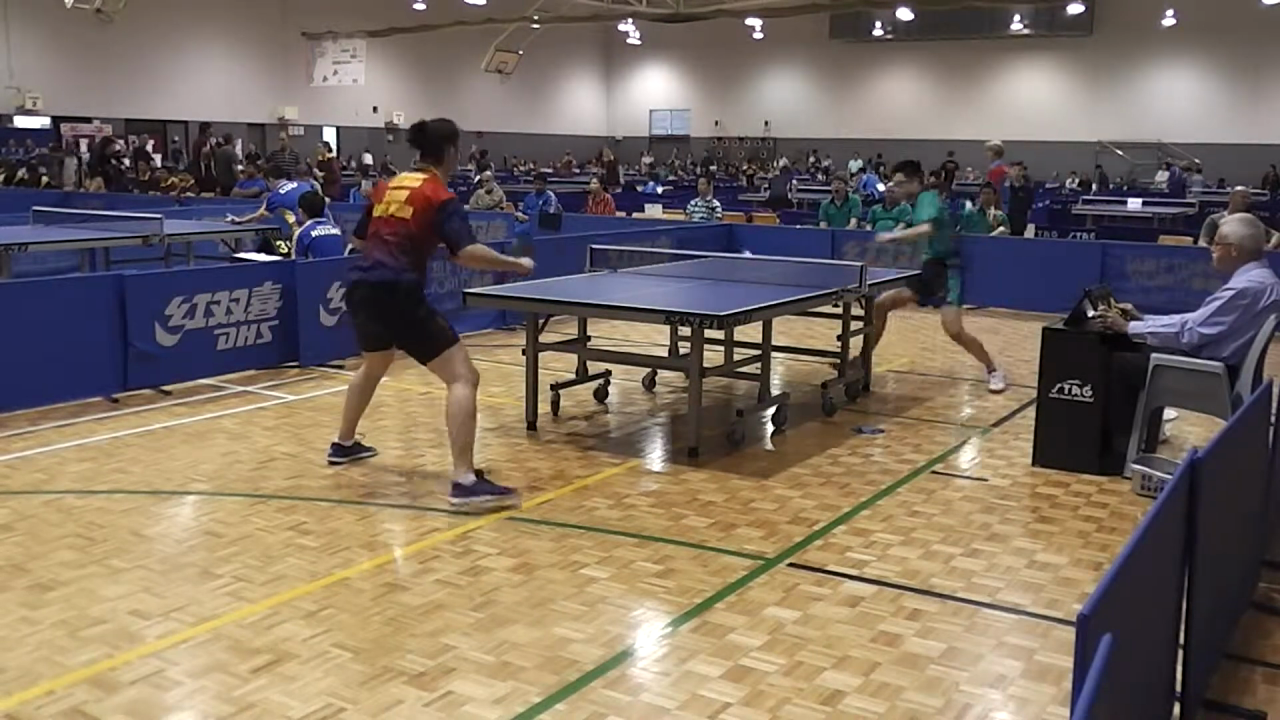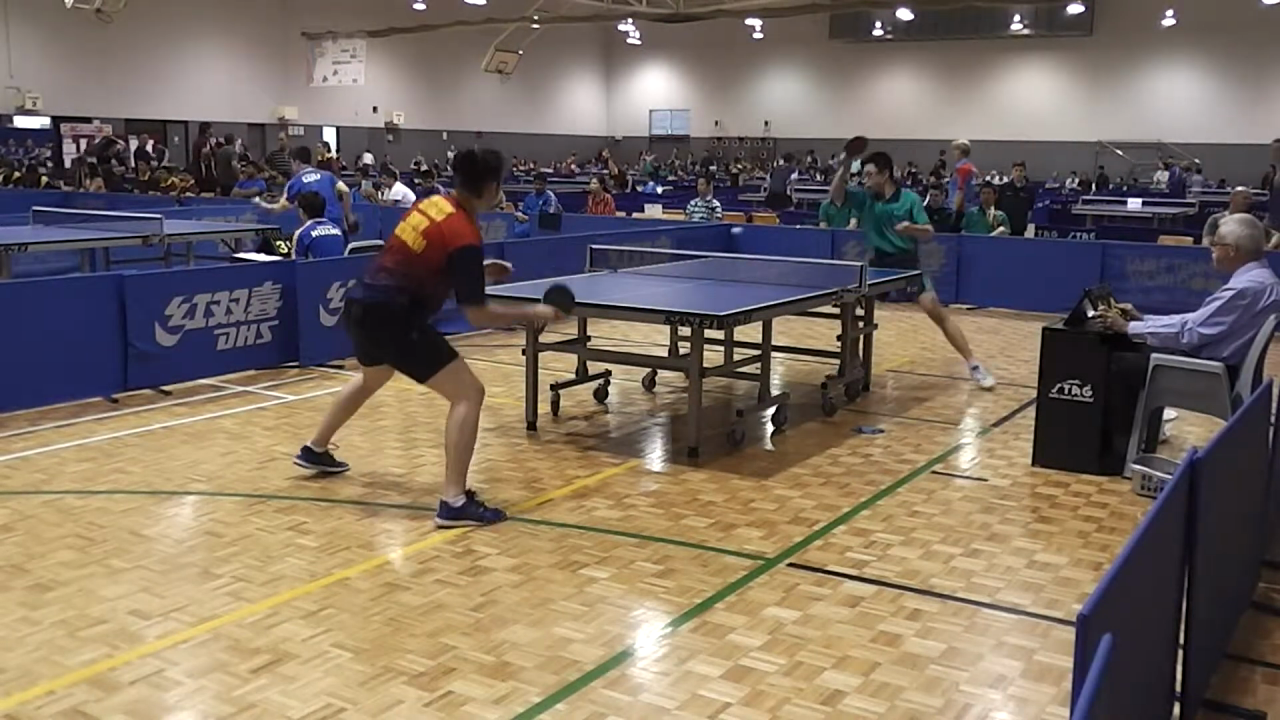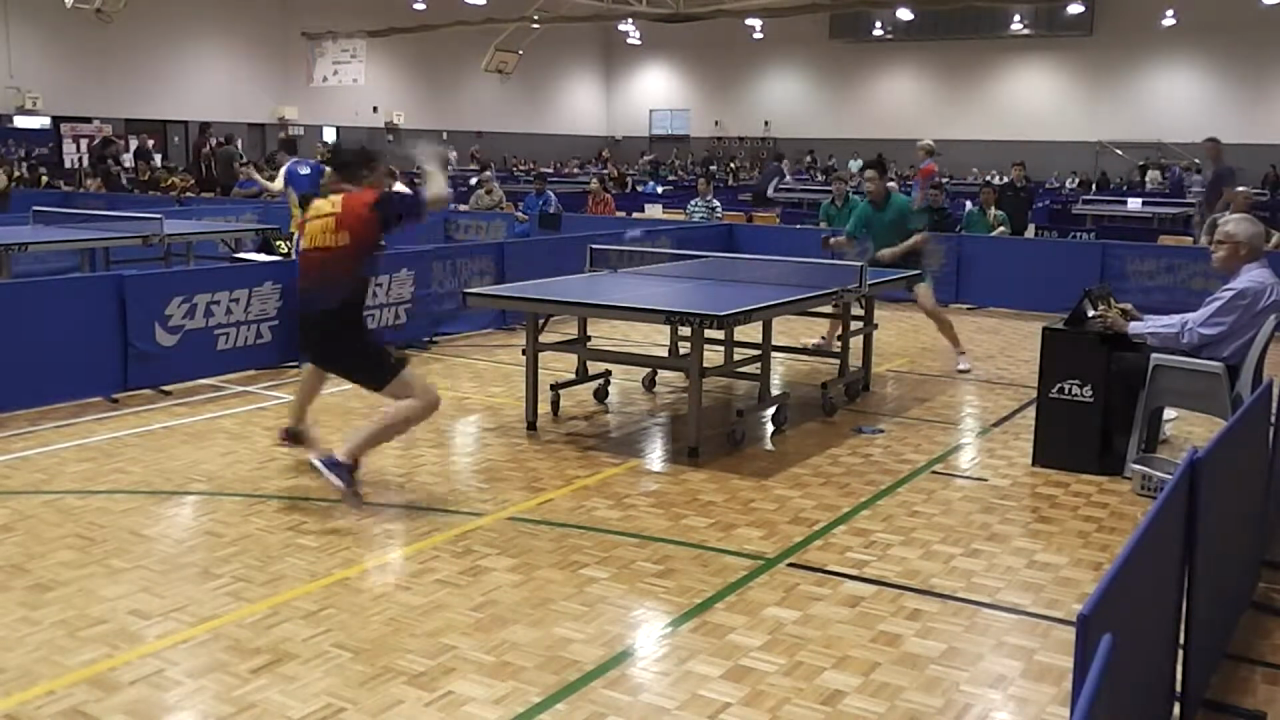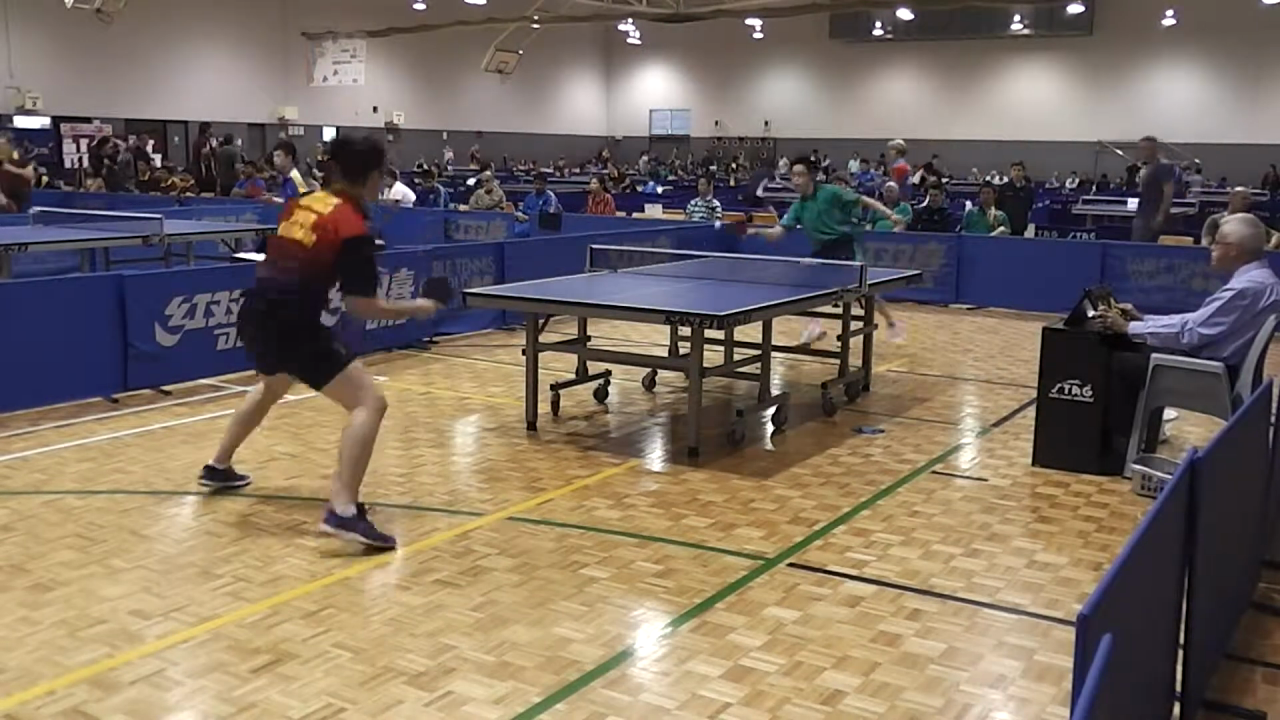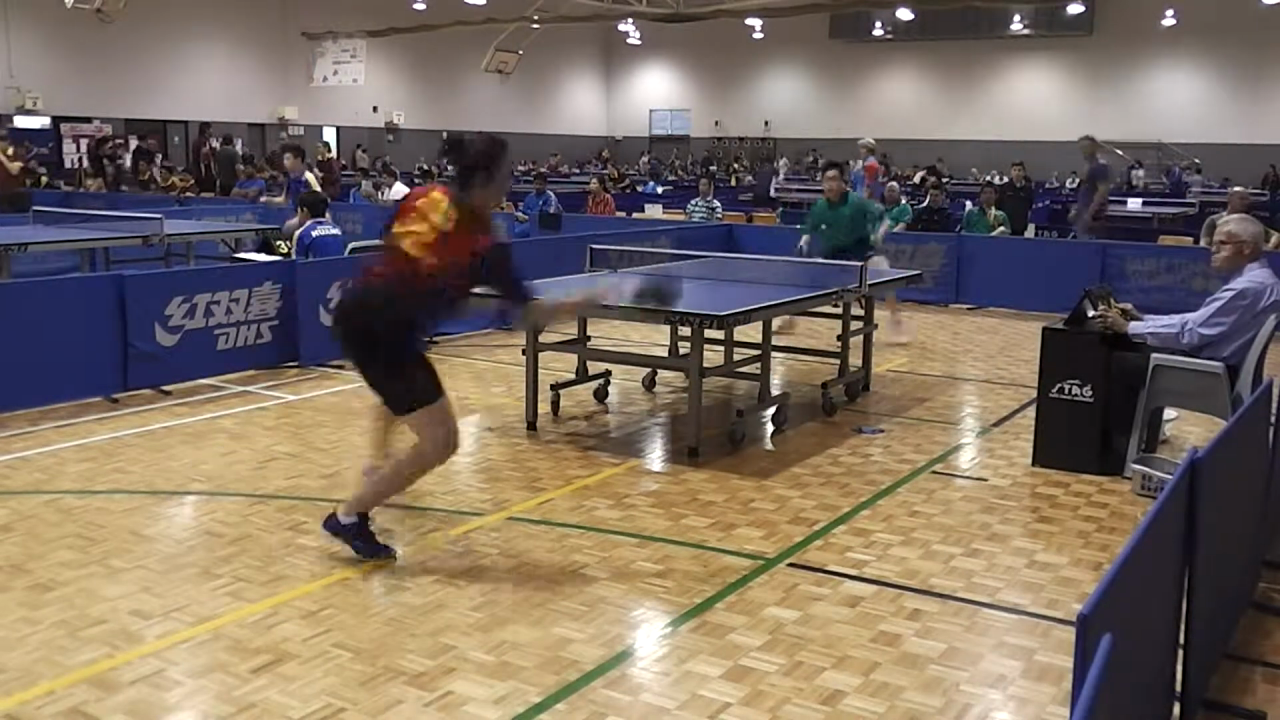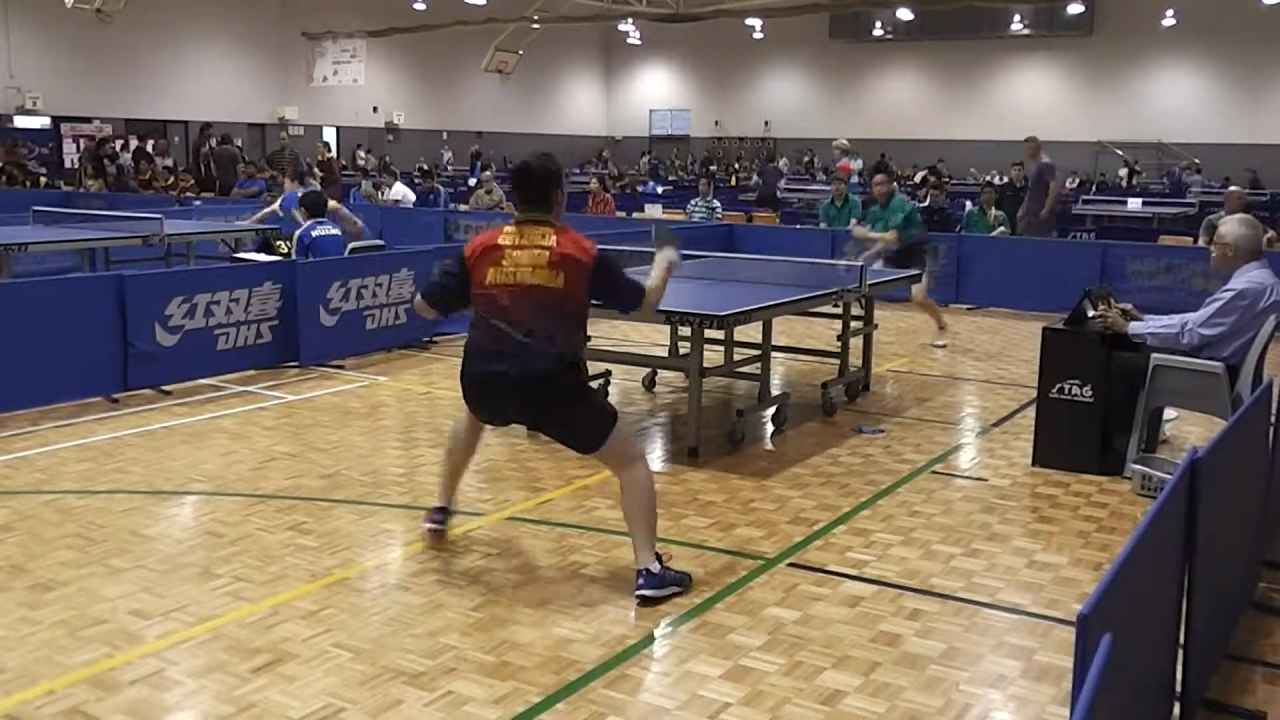
dt=0.5s
person 1, frame 1
left shoulder: (388, 187)
right shoulder: (440, 197)
left elbow: (361, 237)
right elbow: (469, 253)
right wrist: (517, 264)
left hip: (361, 290)
right hip: (397, 294)
left knee: (375, 364)
right knee: (464, 377)
left ankle: (343, 443)
right ankle: (465, 480)
person 1, frame 2
left shoulder: (434, 203)
right shoulder: (463, 238)
right elbow: (477, 314)
left wrist: (482, 269)
right wrist: (533, 314)
left hip: (363, 307)
right hip: (388, 320)
left knee: (373, 376)
right knee: (468, 392)
left ankle: (315, 450)
right ankle: (454, 501)
person 1, frame 3
left shoulder: (314, 211)
right shoulder: (368, 205)
right elbow: (437, 198)
right wrist: (433, 169)
left hip: (308, 326)
right hip: (339, 328)
left knee: (323, 361)
right knee: (423, 400)
left ankle: (295, 428)
right ankle: (343, 459)
person 1, frame 4
left shoulder: (304, 203)
right shoulder: (353, 228)
right elbow: (363, 309)
left wrist: (362, 270)
right wrist: (414, 307)
left hip: (258, 313)
right hip: (288, 323)
left knee: (270, 389)
right knee: (370, 402)
left ankle: (218, 467)
right ankle: (344, 512)
person 1, frame 5
left shoulder: (422, 198)
right shoulder: (481, 246)
right elbow: (533, 313)
right wrist: (591, 302)
left hip: (355, 315)
right hip: (379, 334)
left knee: (406, 375)
right knee: (440, 442)
left ankle: (379, 463)
right ankle: (348, 517)
person 1, frame 6
left shoulder: (480, 247)
right shoulder: (582, 253)
left elbow: (428, 307)
right elbow: (643, 300)
left wrist: (481, 307)
right wrist: (663, 266)
left hip: (484, 378)
right hip: (548, 384)
left knee: (473, 418)
right knee: (630, 462)
left ankle: (440, 511)
right ankle: (649, 569)
person 2, frame 1
left shoulder: (1248, 287)
right shoulder: (1258, 278)
left elbow: (1189, 331)
right elbow: (1197, 320)
left wrist: (1128, 327)
right wrist: (1142, 318)
right hip: (1216, 364)
left knee: (1120, 364)
right knee: (1141, 352)
left ankle: (1122, 448)
right ankle: (1140, 441)
person 2, frame 2
left shoulder: (1248, 288)
right shoulder: (1258, 279)
left elbow: (1189, 332)
right elbow: (1197, 320)
left wrist: (1128, 327)
right wrist: (1142, 318)
right hip: (1216, 365)
left knee: (1120, 364)
right knee: (1142, 352)
left ankle: (1123, 447)
right ankle: (1140, 440)
person 2, frame 3
left shoulder: (1248, 287)
right shoulder: (1257, 279)
left elbow: (1189, 331)
right elbow: (1197, 320)
left wrist: (1128, 327)
right wrist: (1143, 318)
right hip: (1216, 365)
left knee: (1120, 364)
right knee: (1141, 352)
left ankle: (1123, 446)
right ankle: (1140, 439)
person 2, frame 4
left shoulder: (1248, 287)
right shoulder: (1257, 279)
left elbow: (1190, 332)
right elbow: (1197, 320)
left wrist: (1128, 328)
right wrist: (1143, 318)
right hip: (1215, 364)
left knee: (1120, 364)
right knee: (1139, 352)
left ankle: (1123, 445)
person 2, frame 5
left shoulder: (1249, 287)
right shoulder: (1255, 279)
left elbow: (1190, 332)
right elbow: (1196, 320)
left wrist: (1128, 327)
right wrist: (1143, 318)
right hip: (1213, 364)
left knee: (1120, 364)
right knee: (1136, 352)
left ankle: (1123, 444)
person 2, frame 6
left shoulder: (1249, 287)
right shoulder: (1258, 279)
left elbow: (1190, 332)
right elbow: (1197, 320)
left wrist: (1128, 328)
right wrist: (1143, 318)
right hip: (1215, 364)
left knee: (1119, 364)
right knee: (1137, 352)
left ankle: (1124, 446)
person 3, frame 1
left shoulder: (927, 199)
right shoulder: (921, 205)
left elbow: (927, 230)
left wrist: (892, 236)
left hip: (946, 268)
right hip: (930, 267)
left knee: (954, 330)
right knee: (881, 305)
left ankle: (993, 371)
person 3, frame 2
left shoulder: (909, 199)
right shoulder: (867, 196)
left elbow: (928, 232)
right elbow: (835, 194)
left wrist: (913, 229)
right wrist: (844, 169)
left hip: (907, 262)
right hip: (880, 262)
left knee: (937, 314)
left ankle: (974, 365)
person 3, frame 3
left shoulder: (902, 204)
right shoulder: (863, 209)
left elbow: (922, 236)
right elbow: (849, 238)
left wrist: (896, 250)
right wrist: (834, 241)
left hip: (908, 261)
right hip: (880, 262)
left knee: (929, 307)
left ankle: (960, 352)
right ankle: (828, 341)
person 3, frame 4
left shoulder: (830, 192)
right shoulder: (797, 207)
left elbow: (863, 200)
right elbow: (778, 233)
left wrist: (889, 214)
right wrist: (757, 231)
left hip: (845, 246)
right hip: (823, 249)
left ankle: (890, 324)
right ankle: (815, 326)
person 3, frame 5
left shoulder: (856, 202)
right shoulder: (821, 205)
left elbow: (885, 218)
right elbow: (809, 232)
left wrist: (880, 233)
right wrist: (804, 244)
left hip: (863, 247)
right hip: (836, 249)
person 3, frame 6
left shoulder: (900, 203)
right shoulder: (879, 208)
left elbow: (892, 237)
left wrist: (864, 233)
right wrist: (871, 253)
left hip: (916, 251)
right hip: (897, 252)
left knee: (919, 298)
left ankle: (942, 329)
